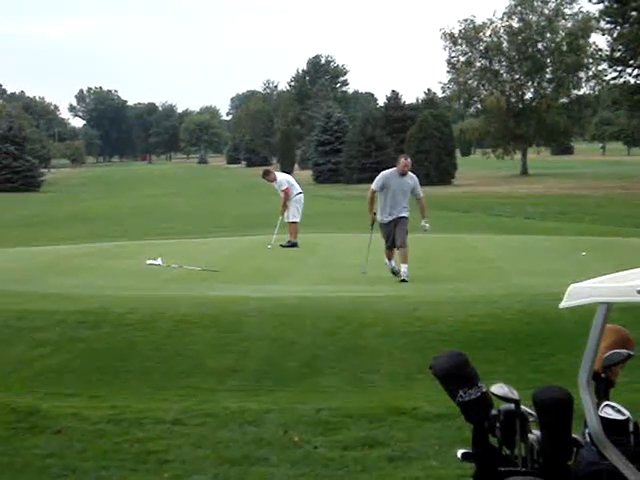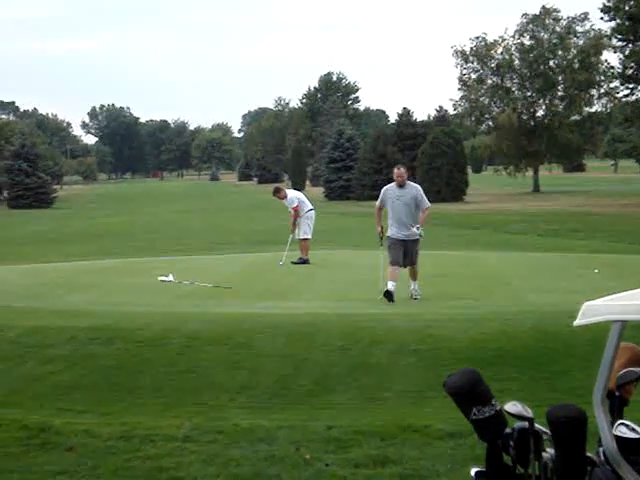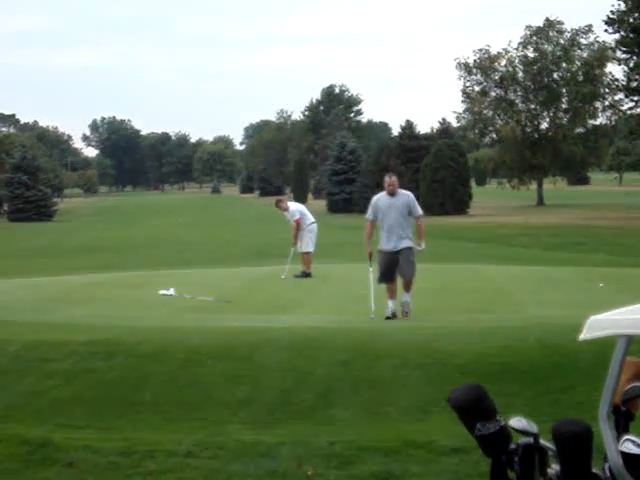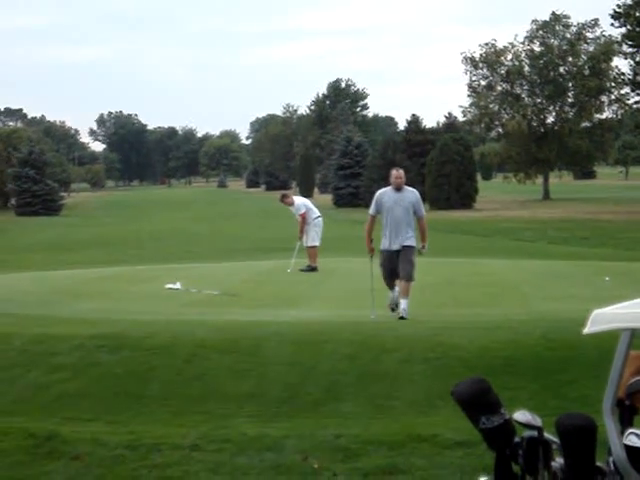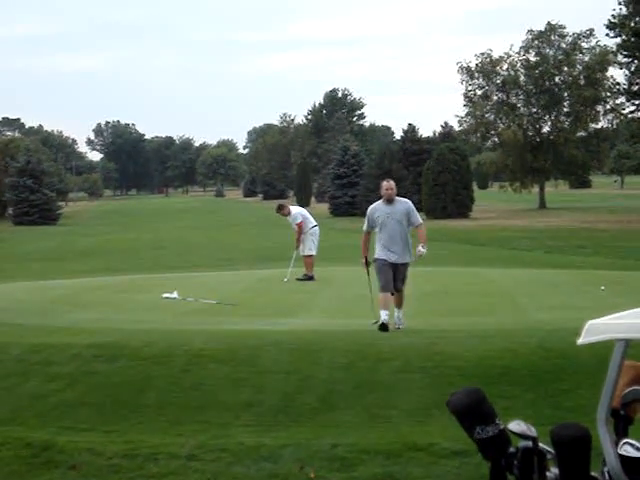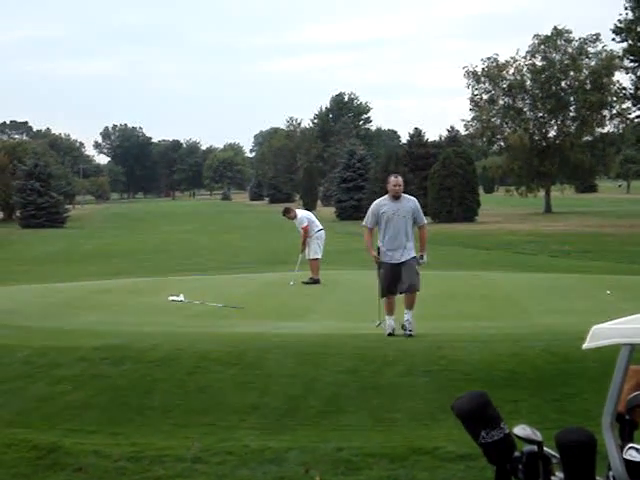
dt=0.4s
person 1, frame 1
left shoulder: (413, 179)
right shoulder: (385, 175)
left elbow: (420, 199)
right elbow: (371, 192)
left wrist: (424, 219)
right wrist: (371, 213)
left hip: (401, 215)
right hip: (386, 217)
left knee: (401, 242)
right knee: (390, 245)
left ankle: (404, 272)
right ankle: (390, 263)
person 1, frame 2
left shoulder: (416, 189)
right shoulder: (386, 190)
left elbow: (425, 209)
right elbow: (379, 207)
left wrist: (419, 226)
right wrist: (379, 226)
left hip: (412, 234)
right hip: (393, 234)
left knee: (412, 263)
right knee: (394, 262)
left ankle: (414, 288)
right ankle: (390, 289)
person 1, frame 3
left shoulder: (408, 197)
right shoulder: (376, 200)
left elbow: (418, 218)
right elbow: (370, 223)
left wrist: (420, 240)
right wrist: (368, 245)
left hip: (405, 244)
right hip: (386, 247)
left knee: (408, 275)
right knee: (389, 279)
left ankle: (406, 299)
right ankle: (392, 308)
person 1, frame 4
left shoulder: (413, 194)
right shoulder: (381, 194)
left elbow: (421, 219)
right elbow: (372, 218)
left wrist: (424, 241)
right wrist: (368, 240)
left hip: (407, 242)
right hip: (387, 244)
left knee: (405, 275)
right knee: (389, 277)
left ankle: (403, 308)
right ankle: (394, 293)
person 1, frame 5
left shoulder: (406, 205)
right shoulder: (373, 209)
left elbow: (419, 226)
right elbow: (367, 233)
left wrist: (422, 245)
right wrist: (364, 255)
left hip: (402, 256)
right hip: (382, 255)
left knee: (398, 289)
right knee: (385, 287)
left ankle: (398, 316)
right ankle: (384, 319)
person 1, frame 6
left shoulder: (412, 203)
right shoulder: (378, 205)
left elbow: (421, 227)
right elbow: (368, 229)
left wrist: (422, 252)
right wrist: (371, 250)
left hip: (408, 255)
right hip: (386, 256)
left knee: (412, 287)
right knee: (389, 292)
left ankle: (408, 318)
right ankle: (390, 323)
